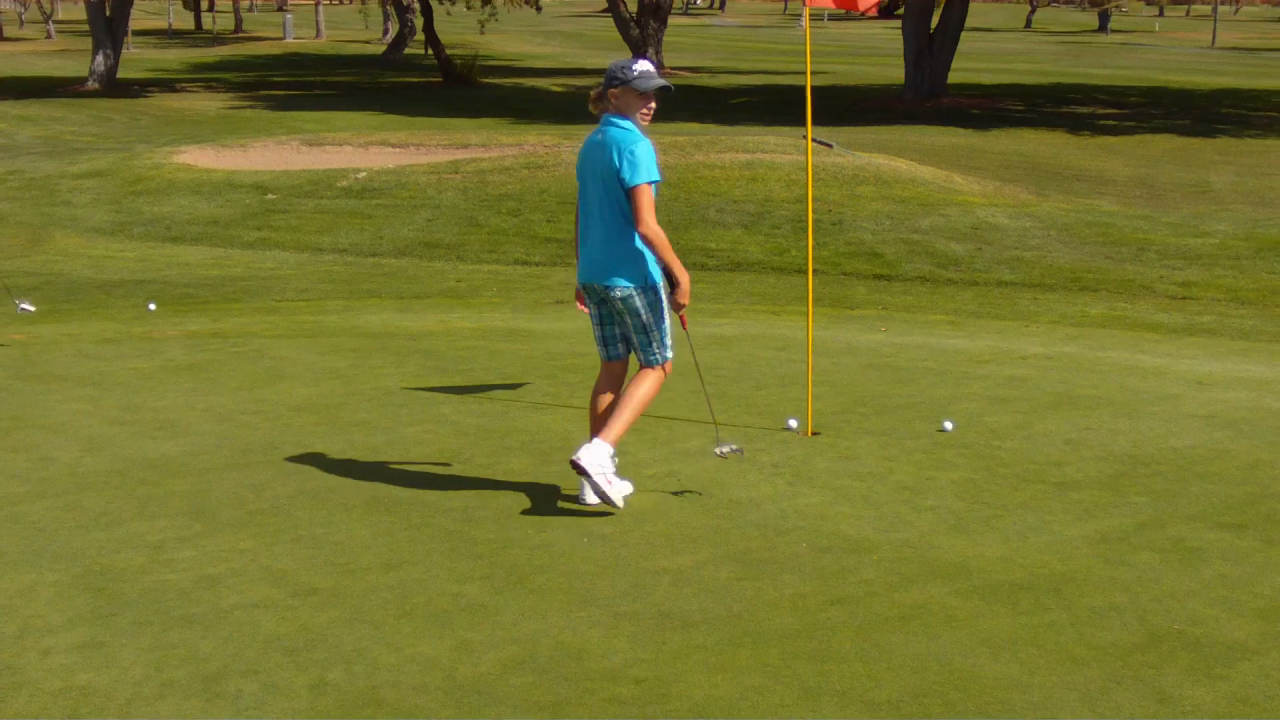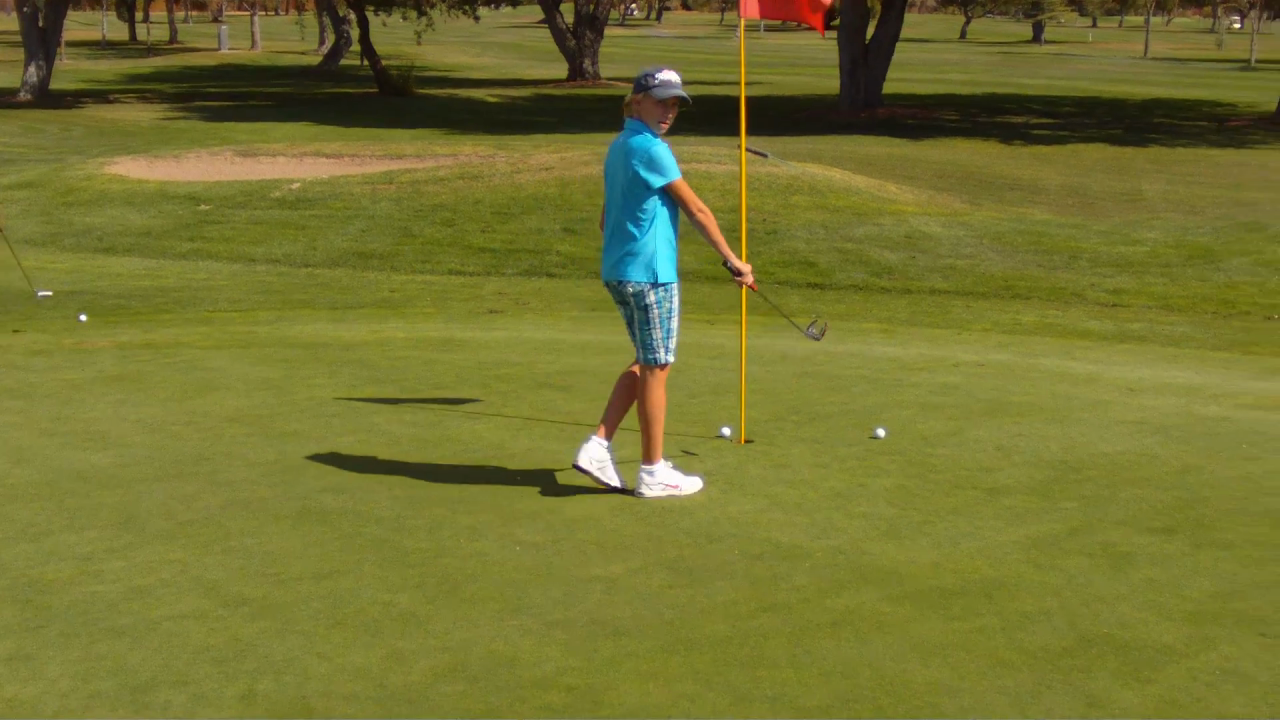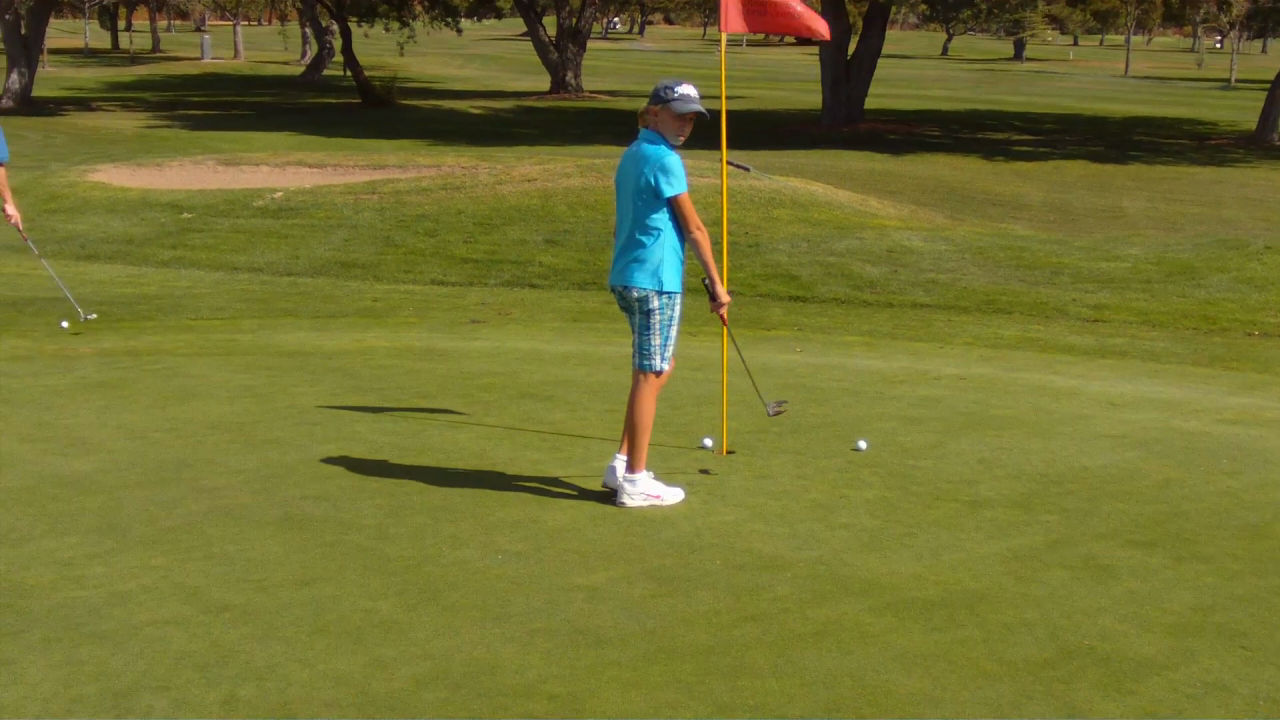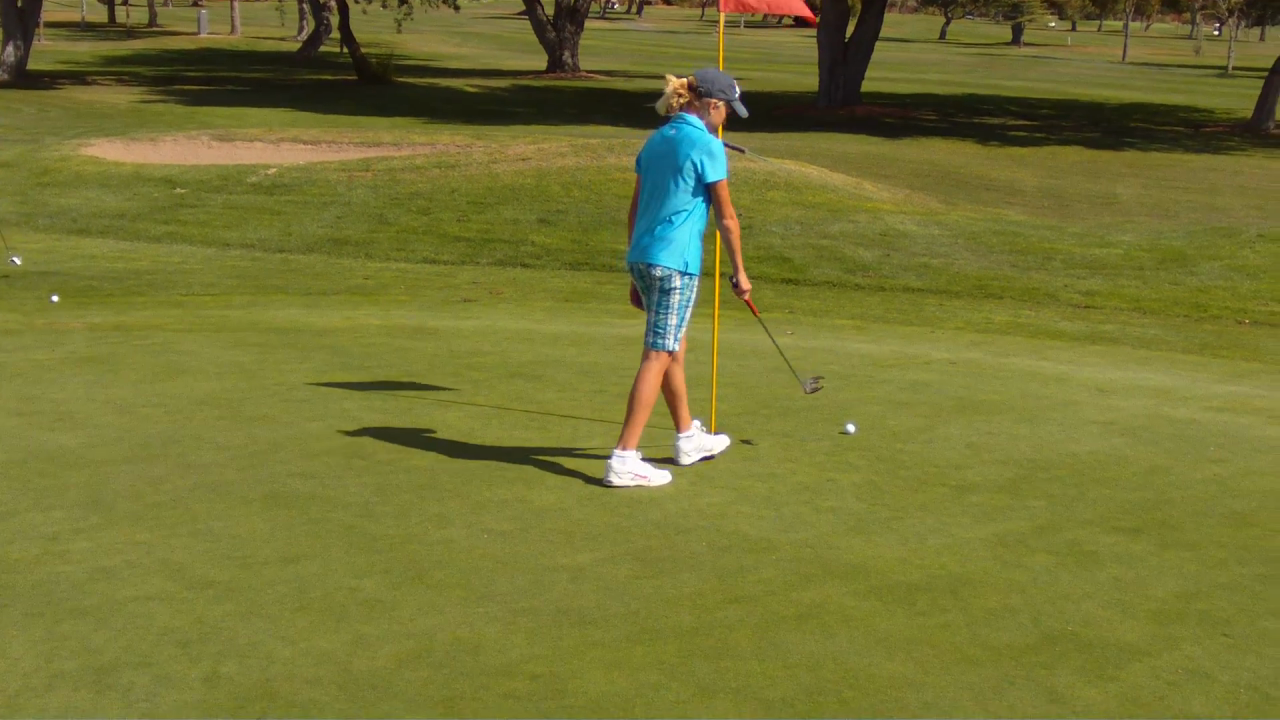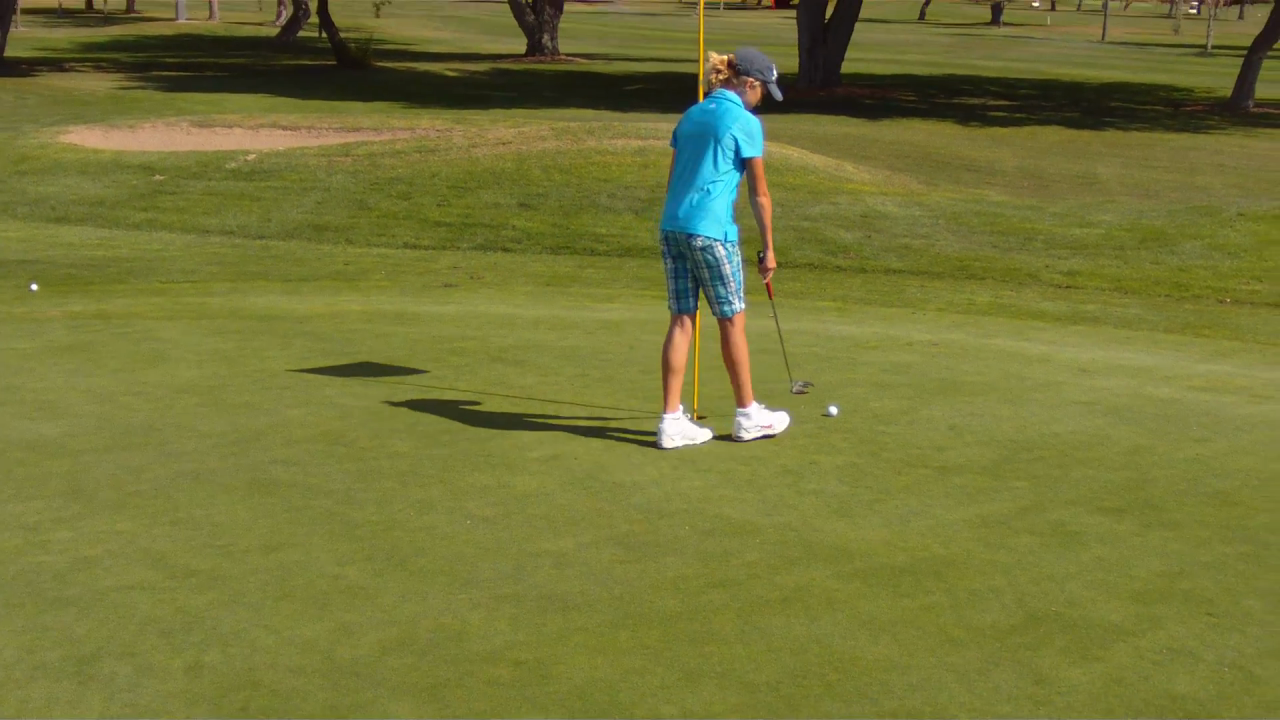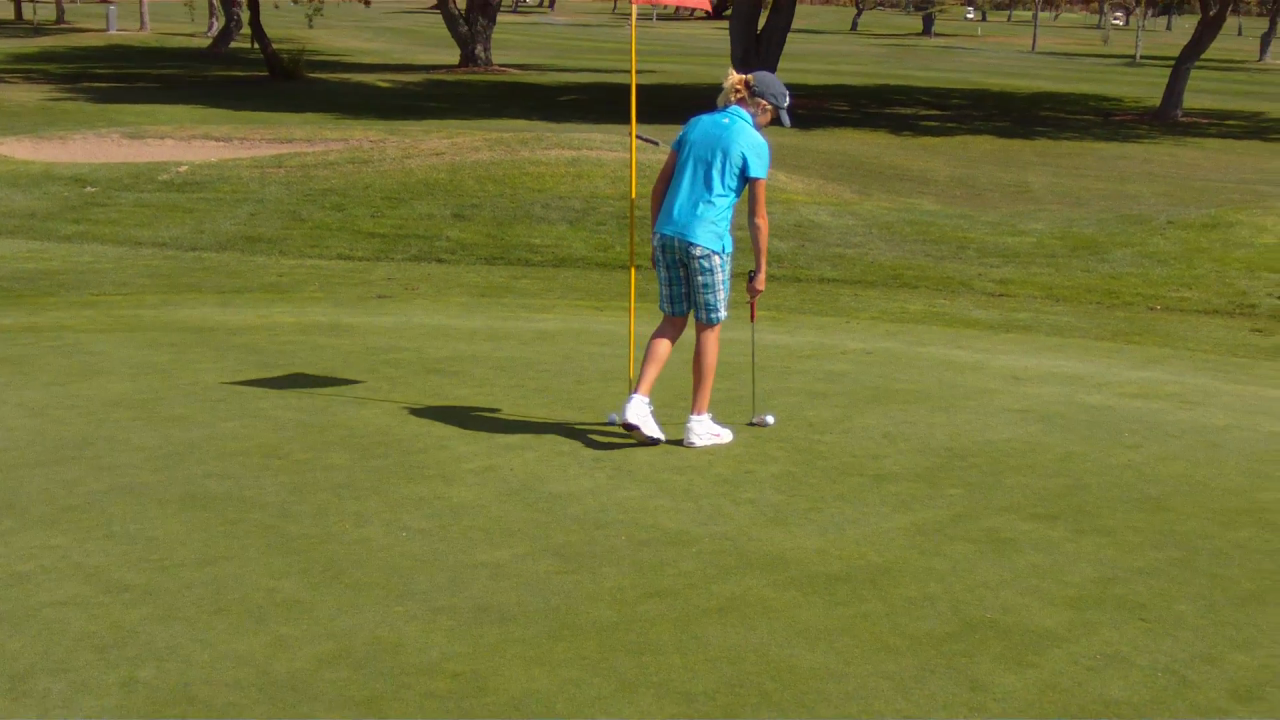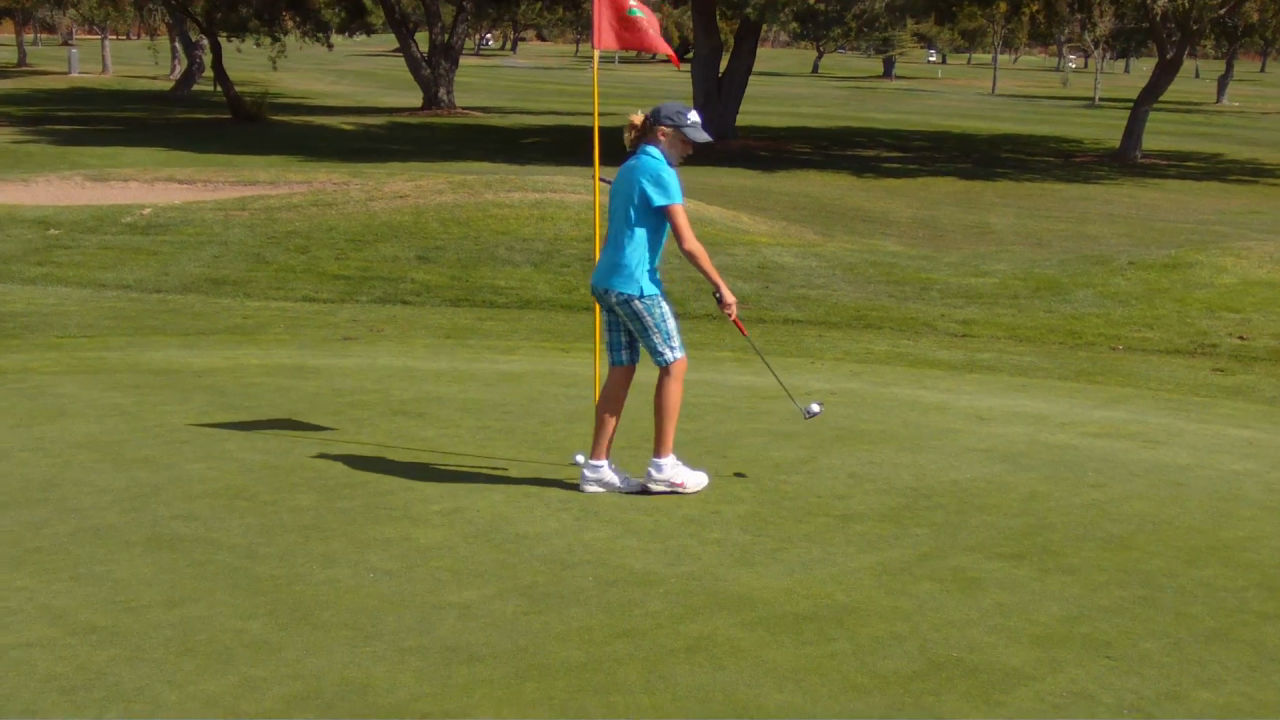
dt=0.7s
person 1, frame 1
left shoulder: (591, 144)
right shoulder: (635, 145)
right elbow: (646, 225)
left wrist: (582, 281)
right wrist: (680, 276)
left hip: (594, 274)
right hip: (632, 275)
left knee: (614, 367)
right knee: (656, 366)
left ankle: (598, 476)
right ankle: (598, 450)
person 1, frame 2
left shoulder: (620, 145)
right shoulder: (650, 149)
right elbow: (697, 210)
right wrist: (733, 259)
left hip: (620, 270)
right hip: (650, 274)
left knee: (643, 365)
right knee: (656, 369)
left ankle: (598, 446)
right ankle: (653, 471)
person 1, frame 3
left shoulder: (632, 155)
right shoulder: (663, 158)
right elbow: (693, 229)
right wrist: (717, 283)
left hip: (627, 278)
right hip: (655, 281)
left knee: (656, 370)
right knee: (649, 376)
left ankle: (623, 465)
right ankle: (635, 480)
person 1, frame 4
left shoulder: (656, 140)
right shoulder: (708, 146)
left elbow: (634, 211)
right elbow: (726, 216)
left wrist: (638, 272)
right wrist: (739, 270)
left hip: (642, 258)
right hip: (675, 262)
left knee: (674, 348)
right knee: (658, 355)
left ankle: (688, 436)
right ankle: (624, 458)
person 1, frame 5
left shoulder: (691, 115)
right shoulder: (745, 123)
right elbow: (759, 193)
right wrist: (769, 248)
left hip: (672, 227)
right hip: (711, 231)
left knee: (681, 322)
right knee: (732, 321)
left ankle: (672, 419)
right ankle: (747, 415)
person 1, frame 6
left shoulder: (695, 125)
right shoulder: (754, 143)
left elbow: (660, 186)
right elbow: (757, 216)
right wrist: (760, 270)
left hip: (668, 234)
right hip: (707, 241)
left knee: (672, 321)
right knee: (708, 328)
left ankle: (638, 402)
right ankle: (699, 422)
person 1, frame 7
left shoulder: (628, 170)
right shoulder: (659, 173)
right elbow: (687, 243)
right wrist: (721, 288)
left hip: (606, 281)
right hip: (635, 285)
left knee: (620, 373)
right knee: (673, 366)
left ankle: (597, 468)
right ankle: (664, 466)
